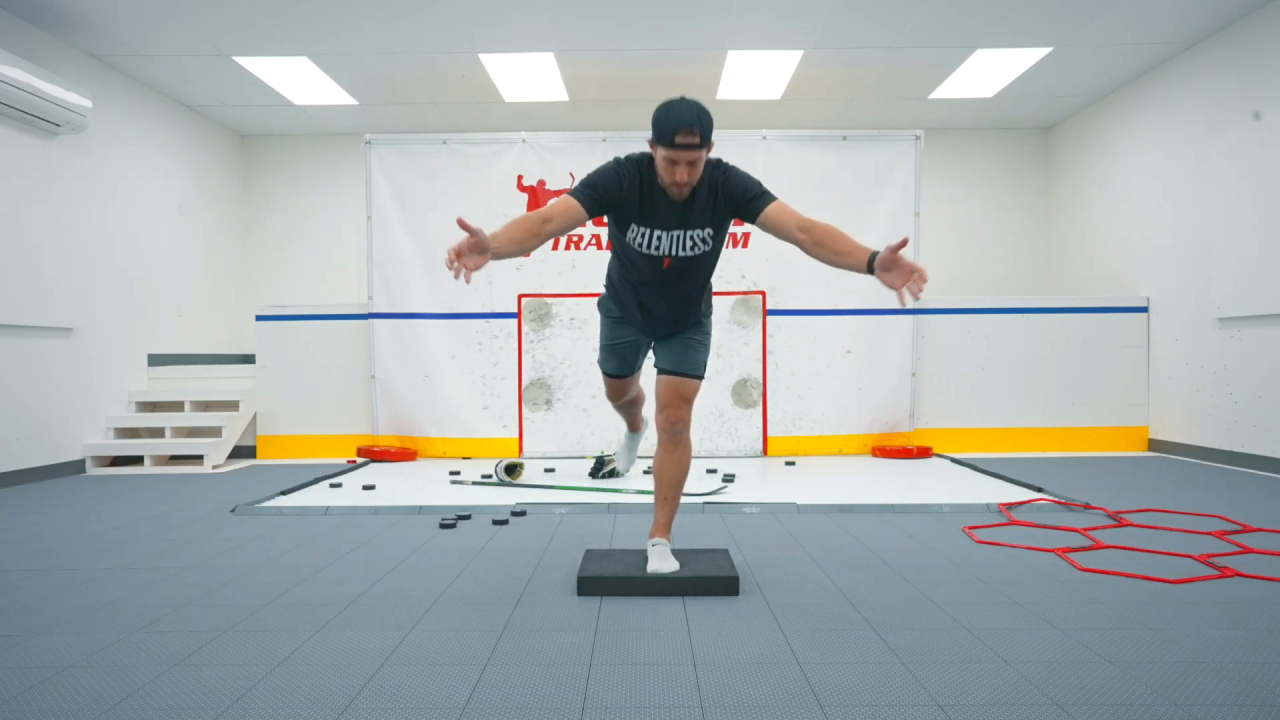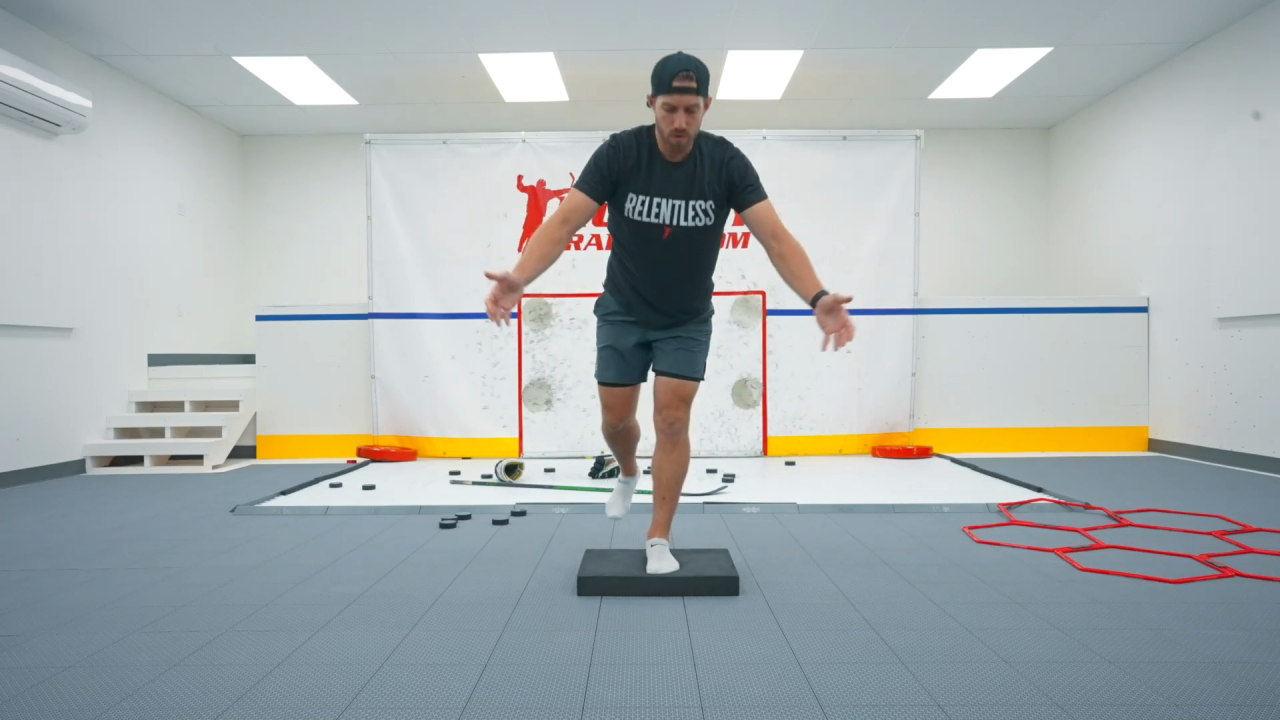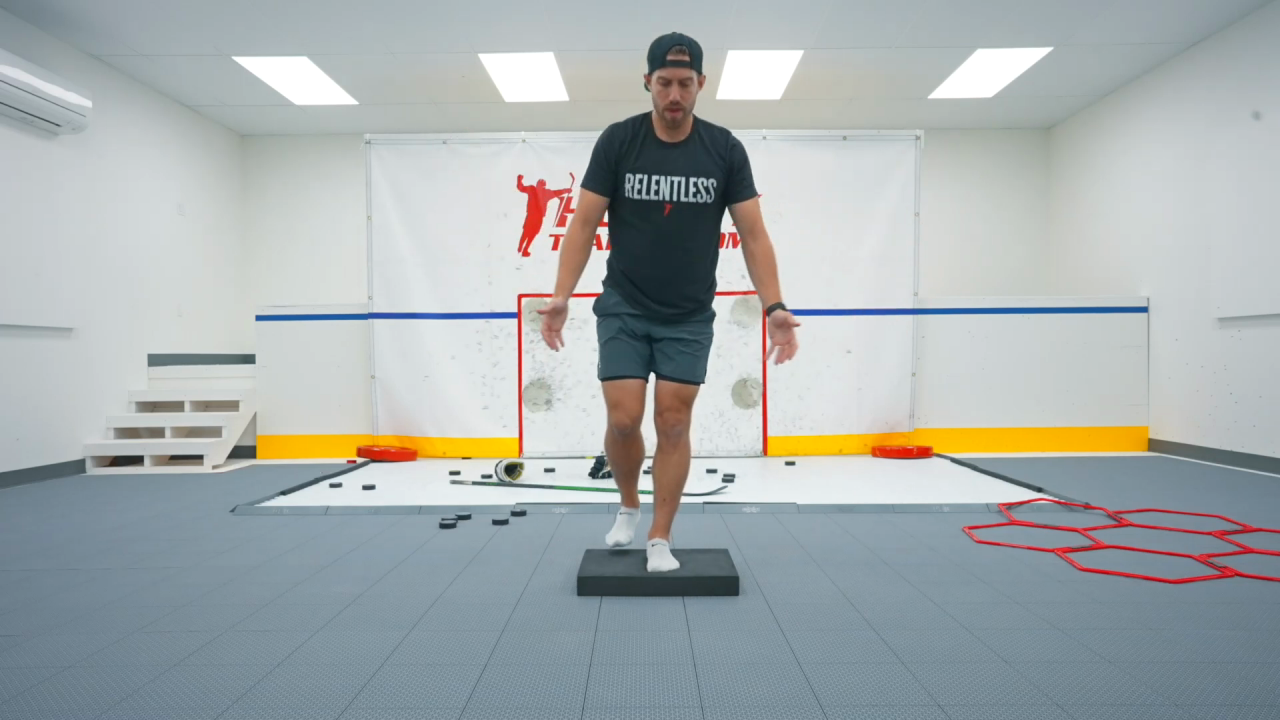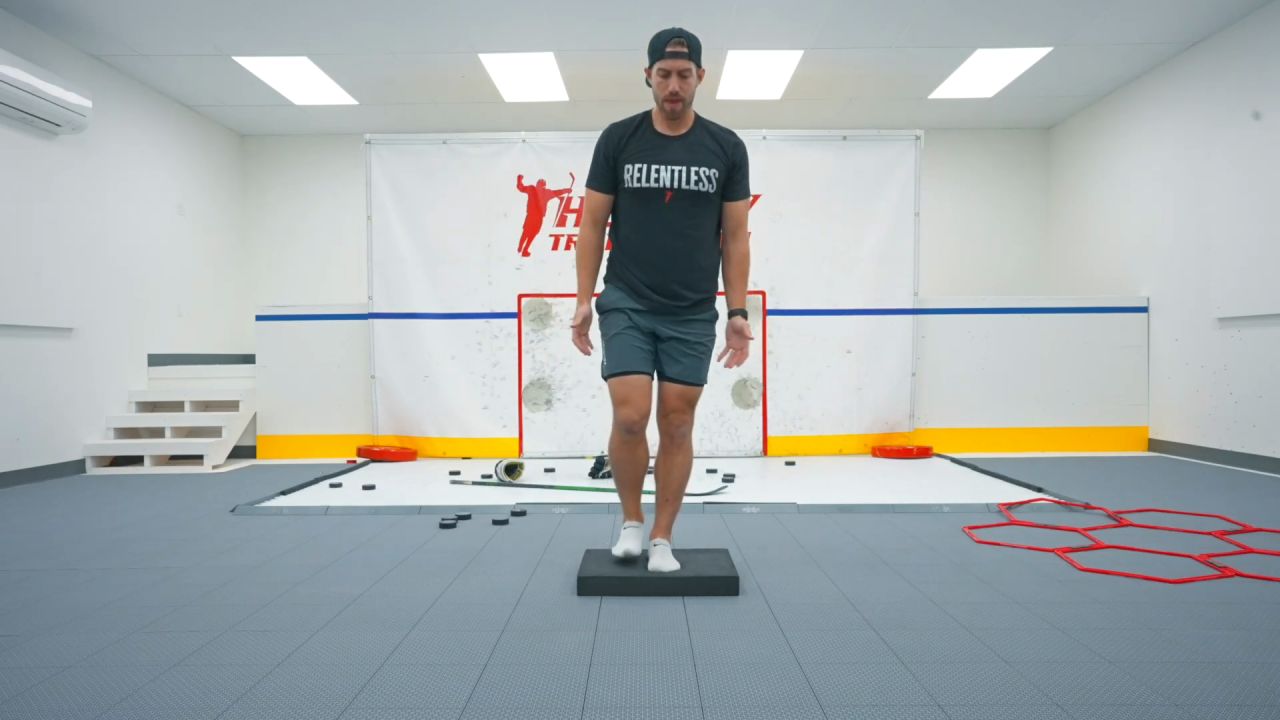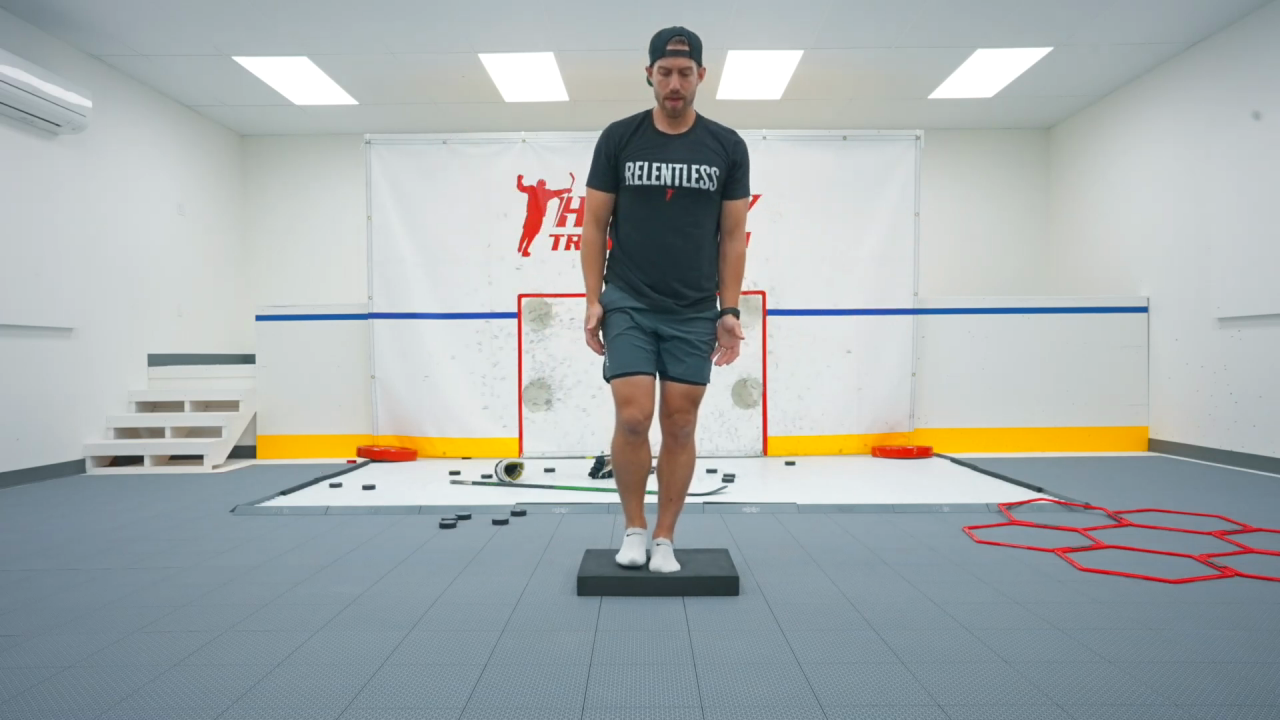
dt=0.3s
person 1, frame 1
left shoulder: (729, 184)
right shoulder: (620, 177)
left elbow: (802, 229)
right elbow: (546, 220)
left wrist: (873, 262)
right wrist: (490, 245)
left hip: (686, 321)
right hip: (624, 311)
left knee: (675, 420)
right knee: (618, 393)
left ankle: (660, 540)
right ankle: (633, 428)
person 1, frame 2
left shoulder: (727, 162)
right shoulder: (618, 152)
left elbow: (774, 236)
right elbow: (565, 222)
left wrist: (817, 298)
right wrist: (519, 278)
left hip: (687, 318)
right hip: (623, 311)
left knee: (672, 422)
right knee: (616, 419)
left ankle: (658, 540)
right ankle: (627, 474)
person 1, frame 3
left shoulder: (725, 150)
right shoulder: (617, 141)
left elbow: (753, 234)
right elbow: (584, 224)
left wrist: (774, 307)
right wrist: (561, 297)
left hip: (689, 316)
right hip: (623, 308)
left knee: (673, 424)
right knee: (623, 420)
left ankle: (659, 539)
right ankle: (627, 507)
person 1, frame 4
left shoulder: (727, 147)
right shoulder: (618, 139)
left elbow: (735, 236)
right elbow: (592, 225)
left wrist: (737, 311)
right wrist: (584, 299)
left hip: (693, 313)
right hip: (626, 305)
left knee: (677, 426)
right knee: (630, 418)
left ankle: (662, 539)
right ankle: (631, 522)
person 1, frame 5
left shoulder: (727, 146)
right shoulder: (618, 138)
left elbow: (733, 235)
right elbow: (595, 225)
left wrist: (729, 310)
right wrist: (593, 300)
left hip: (693, 311)
right hip: (628, 305)
left knee: (680, 426)
right knee: (633, 419)
left ankle: (664, 539)
right ankle: (634, 529)
